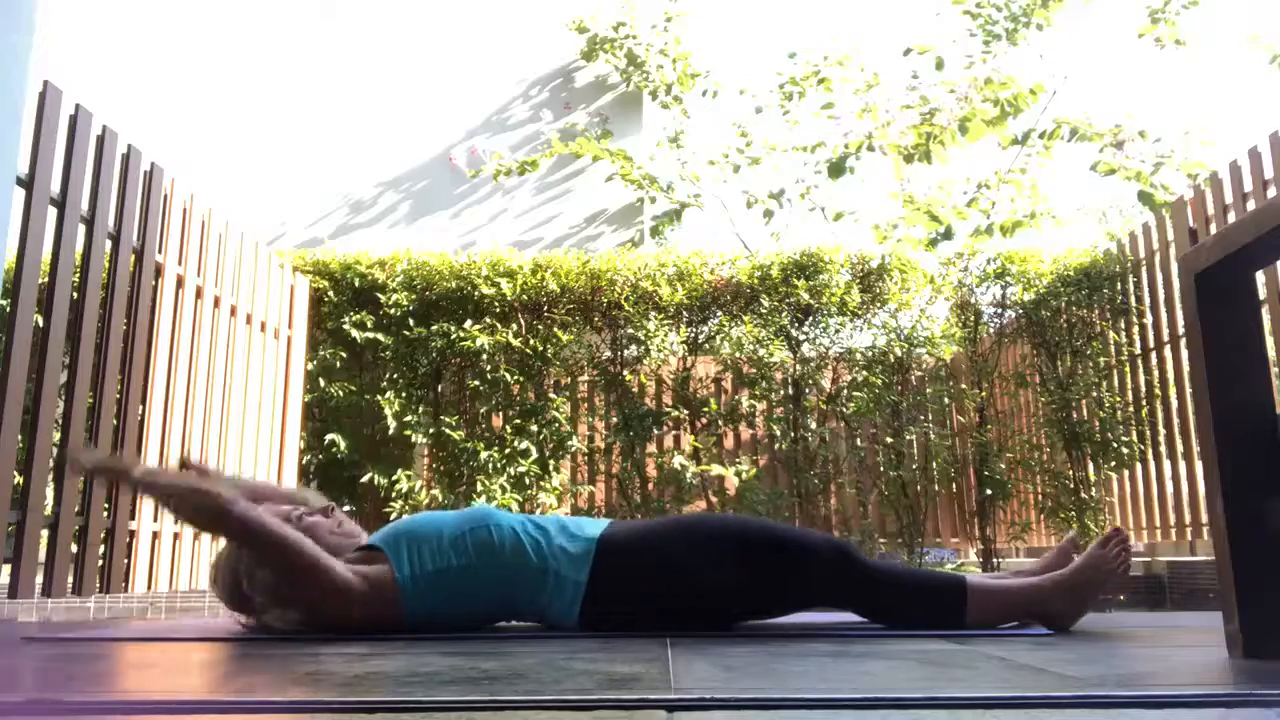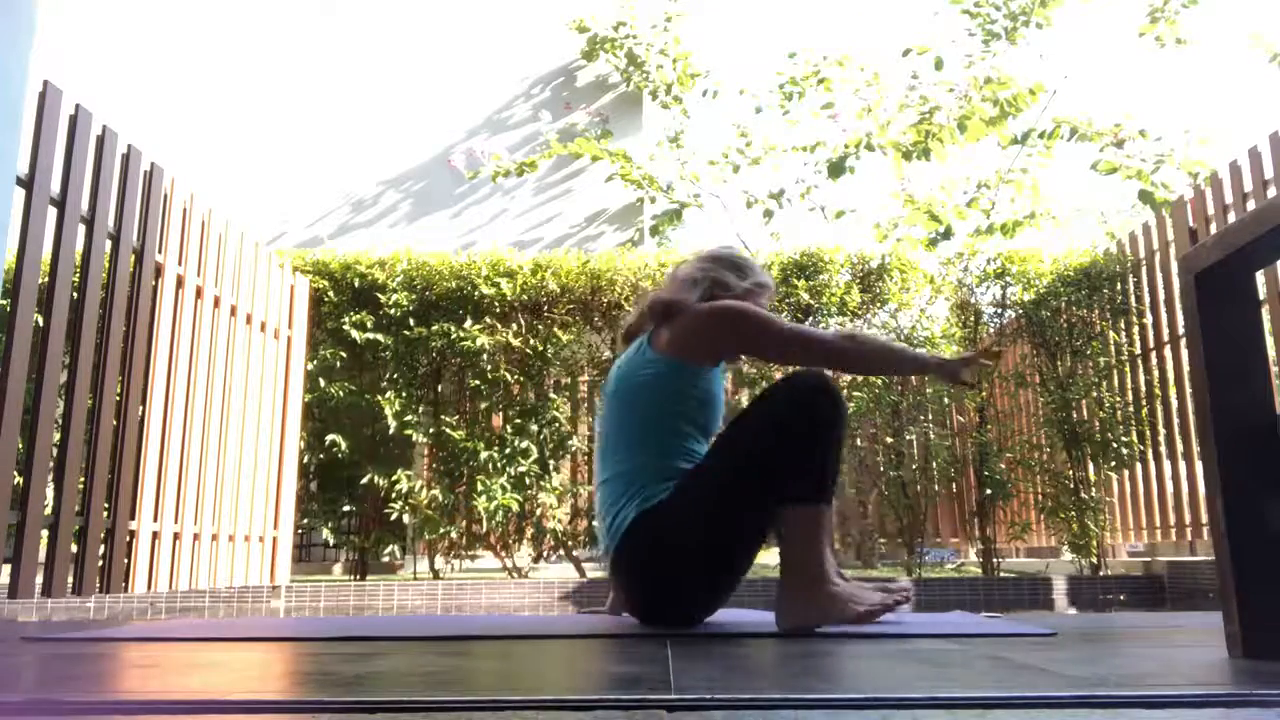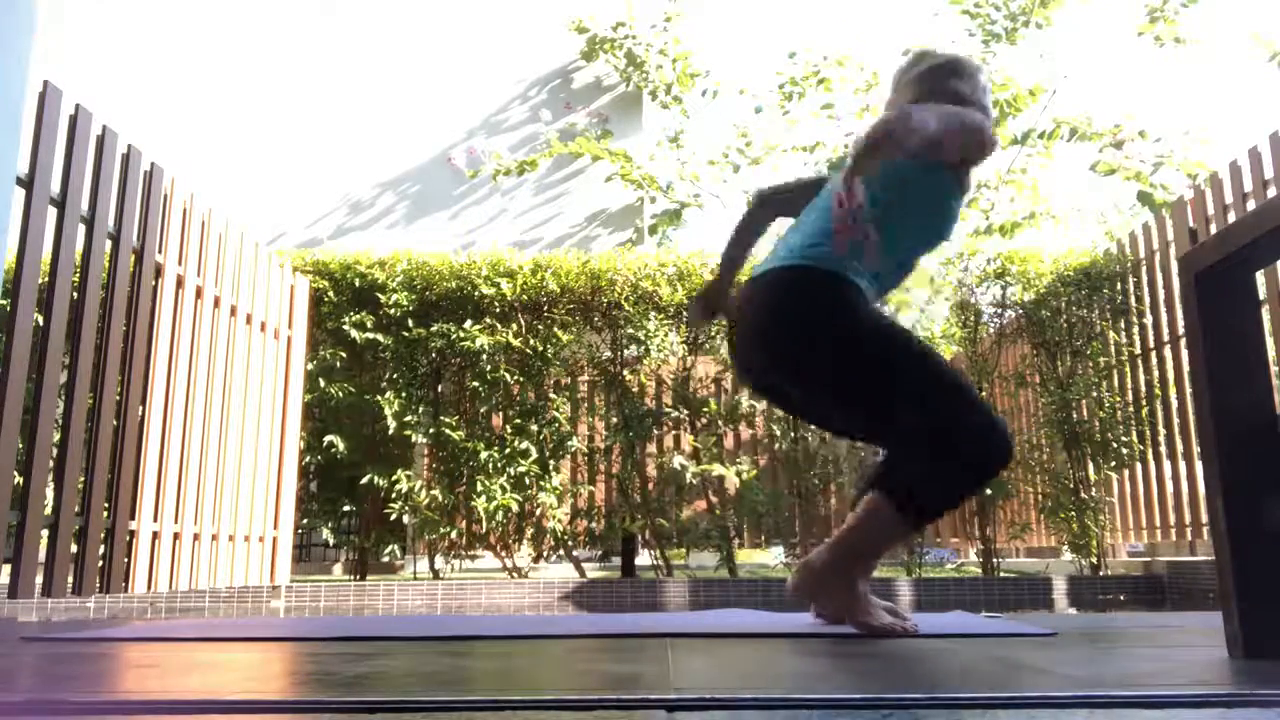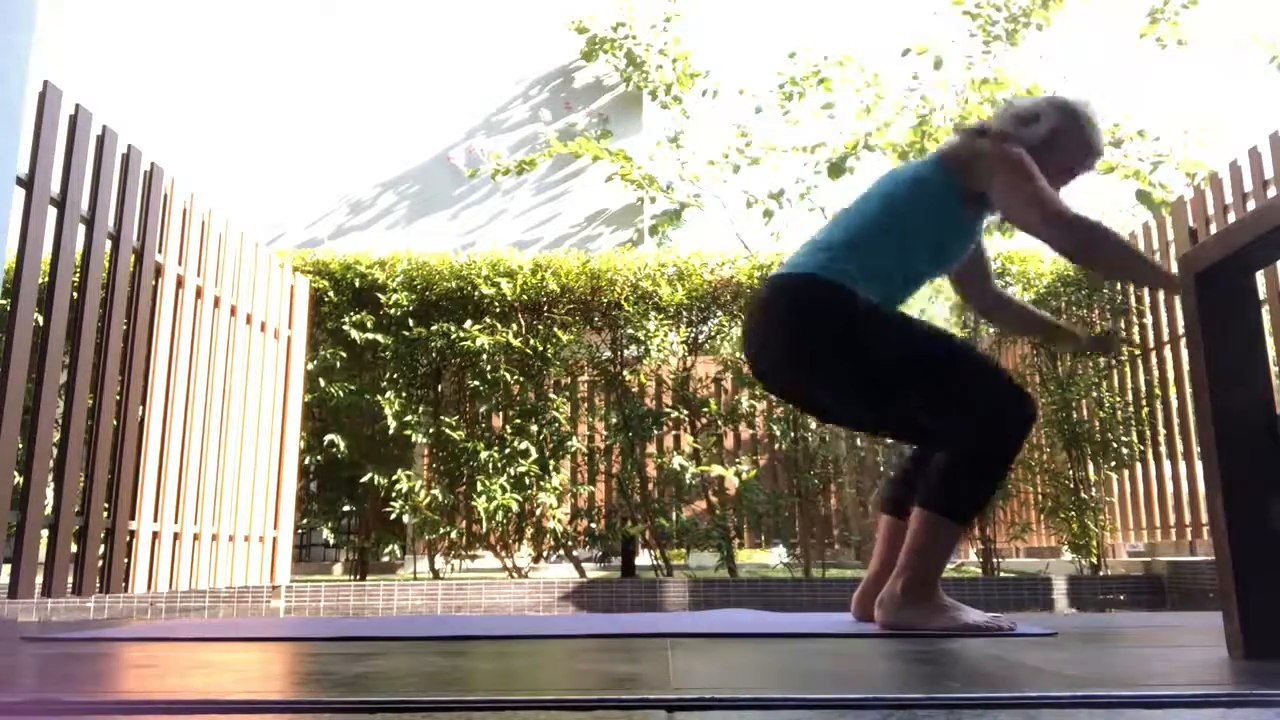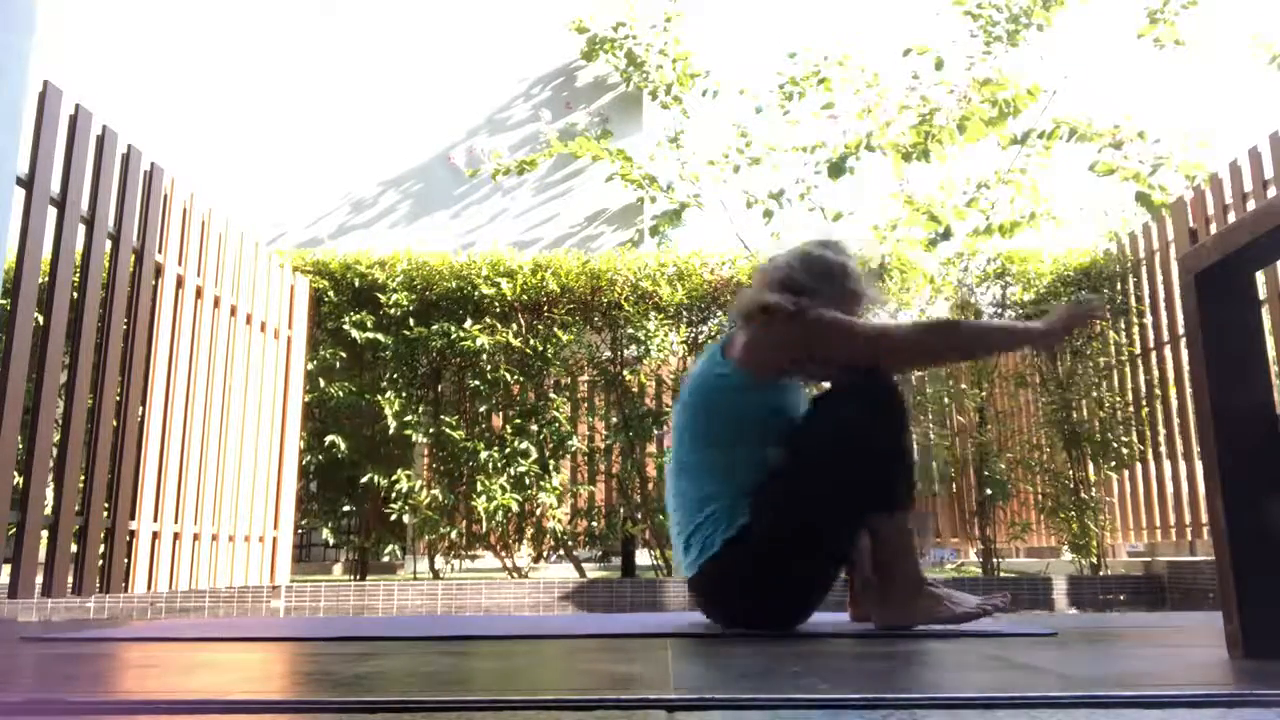
dt=1s
person 1, frame 1
left shoulder: (377, 551)
right shoulder: (353, 586)
left elbow: (272, 507)
right elbow: (256, 522)
right wrist: (147, 479)
left hip: (614, 547)
right hip: (601, 576)
left knee: (813, 554)
right knee: (831, 570)
left ankle: (1010, 586)
right ankle: (1034, 599)
person 1, frame 2
left shoulder: (651, 347)
right shoulder: (710, 319)
right elbow: (835, 350)
left wrist: (622, 590)
right wrist: (938, 365)
left hip: (651, 569)
right hip: (667, 563)
right knee: (810, 396)
left ankle: (815, 576)
right ankle: (807, 589)
person 1, frame 3
left shoulder: (880, 166)
right shoulder: (966, 133)
left elbow: (767, 197)
right elbow: (919, 124)
left wrist: (723, 278)
right wrist: (855, 174)
left hip: (758, 323)
right hip: (808, 310)
left knee: (924, 439)
right knee: (977, 443)
left ankle: (842, 576)
right ankle: (833, 572)
person 1, frame 4
left shoulder: (962, 197)
right shoulder: (993, 158)
left elbow: (987, 302)
right elbow: (1074, 235)
left wrist: (1076, 338)
right wrist: (1171, 281)
left hip: (787, 328)
right hip: (810, 317)
left knee: (956, 422)
right knee: (1001, 410)
left ankle: (882, 587)
right ankle: (912, 596)
person 1, frame 5
left shoulder: (766, 353)
right shoulder: (781, 330)
left elbow: (891, 353)
right elbow: (916, 345)
right wrist: (1041, 332)
left hip: (748, 578)
right hip: (760, 582)
right knee: (874, 398)
left ankle: (873, 592)
right ankle: (900, 594)
